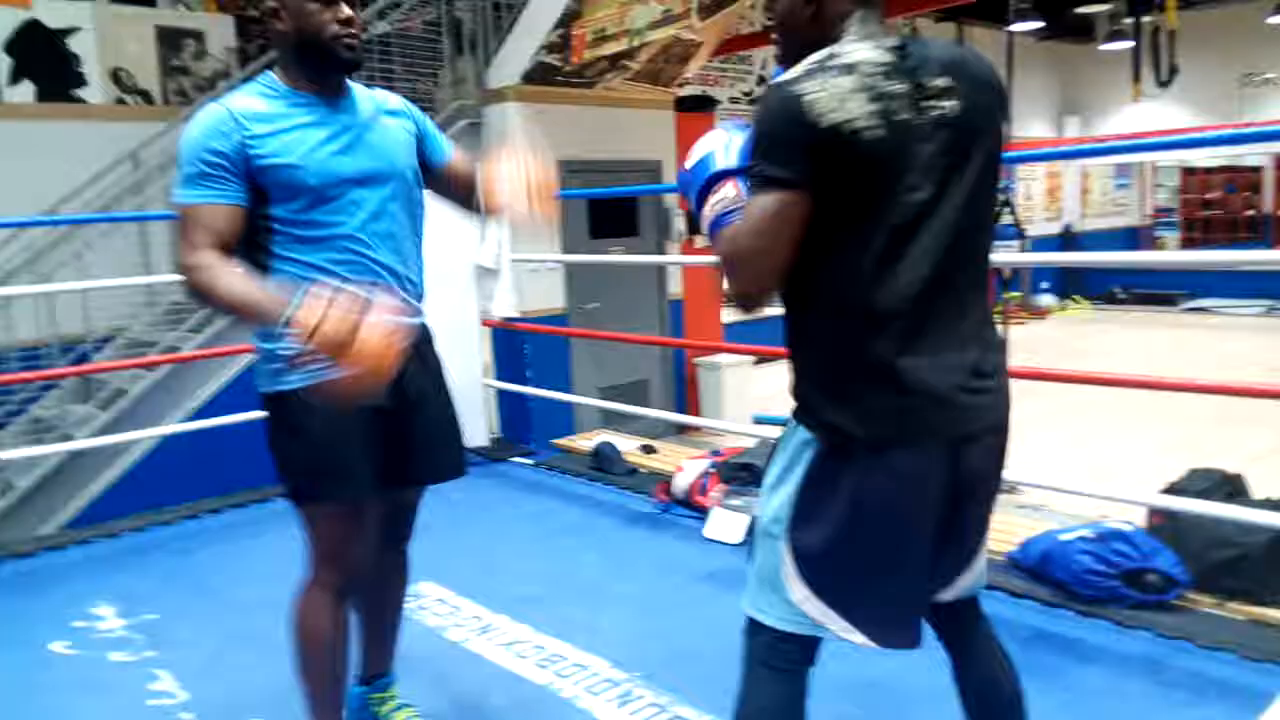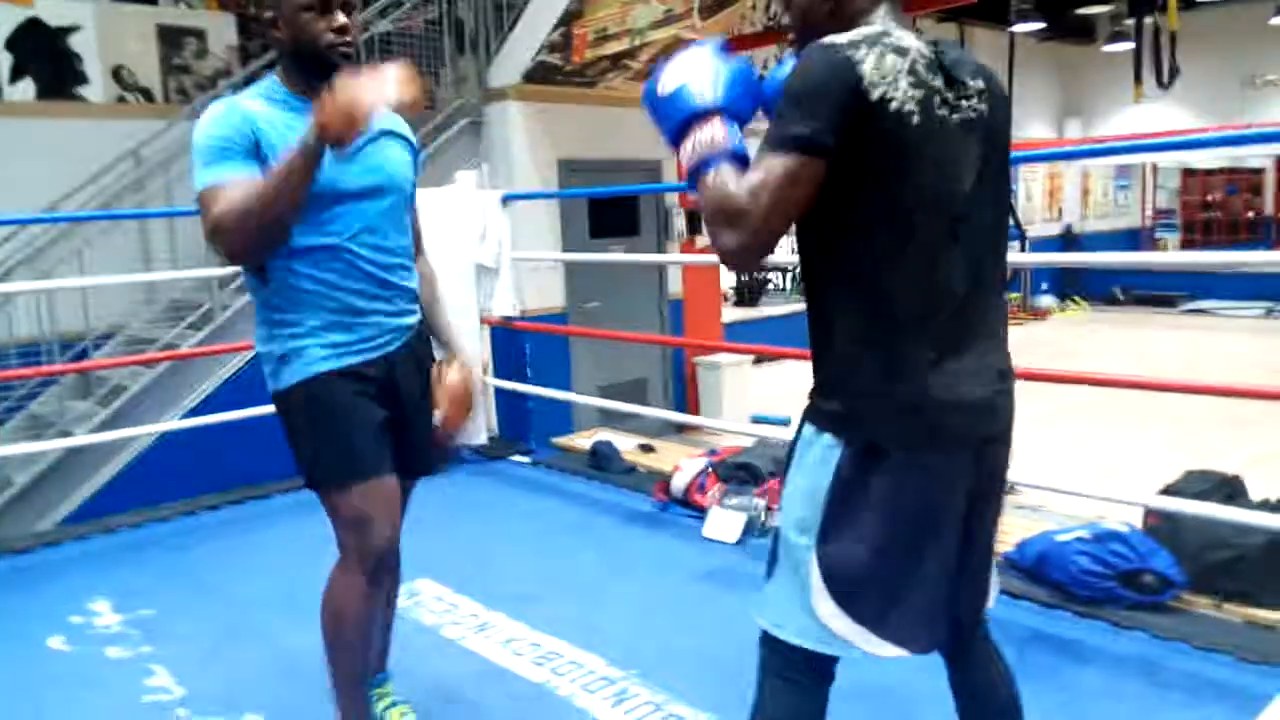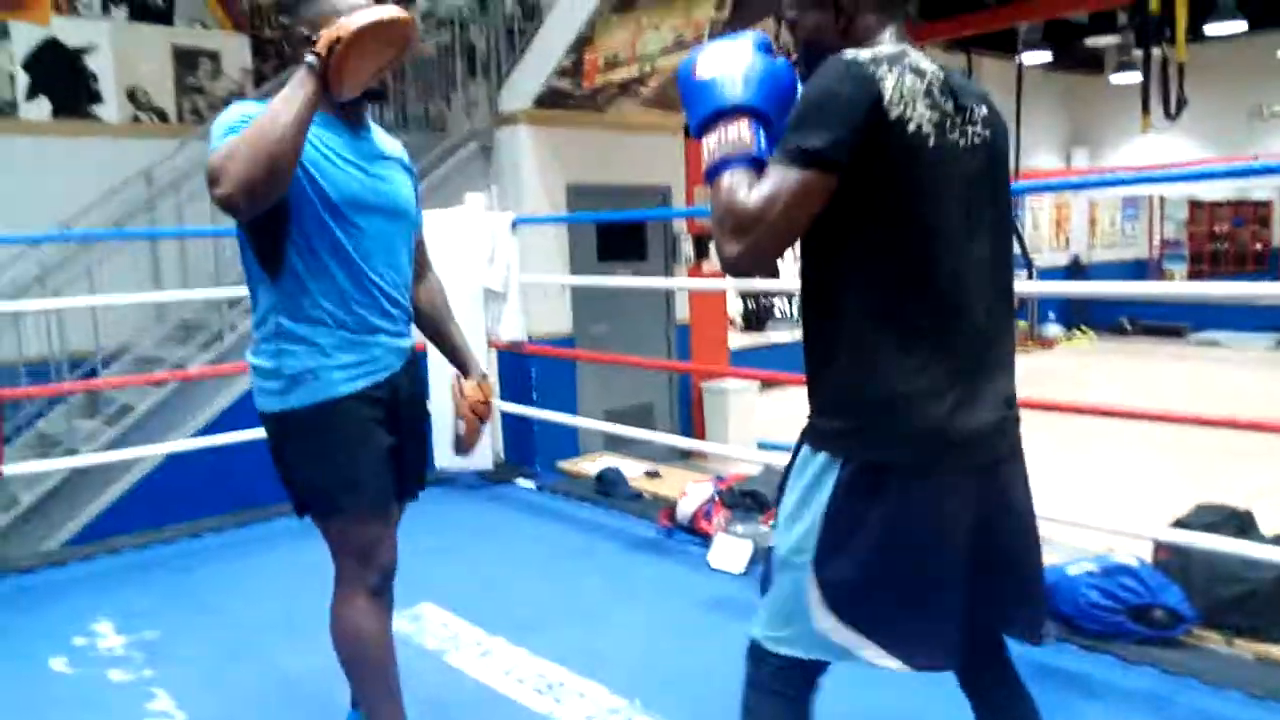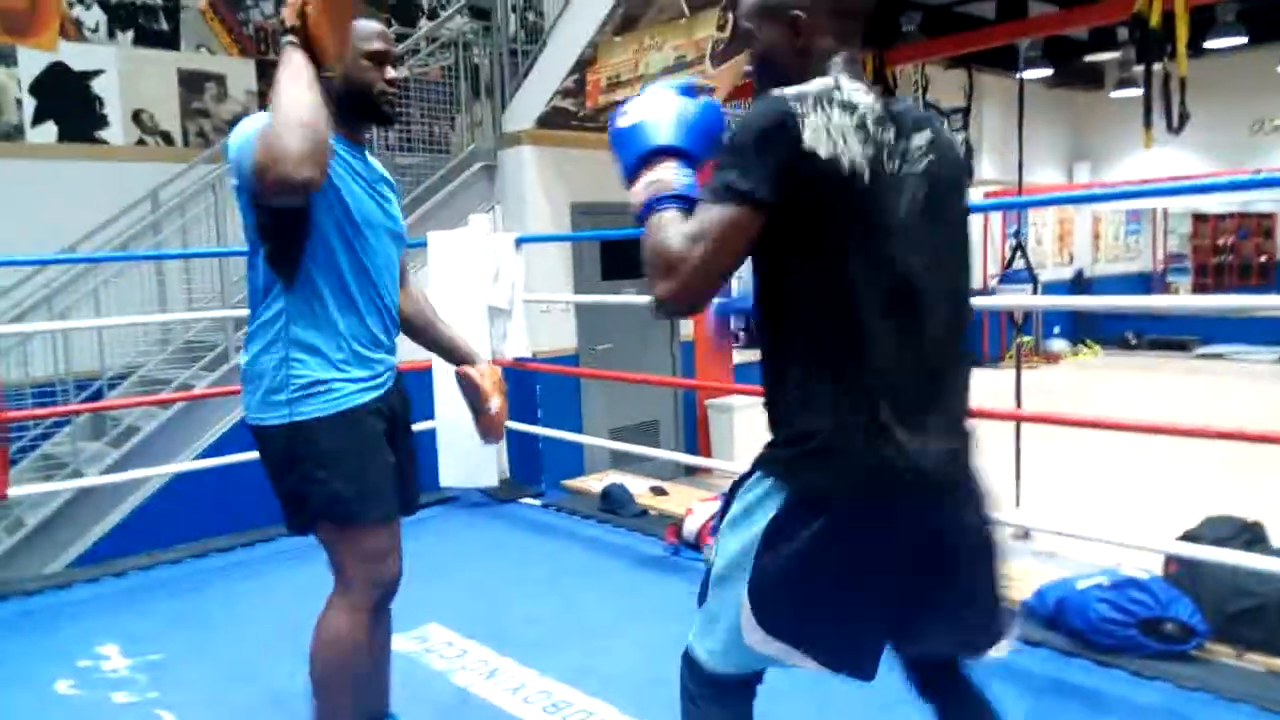
dt=0.2s
person 1, frame 1
left shoulder: (803, 98)
right shoulder: (972, 74)
left elbow: (751, 281)
left wrist: (723, 194)
left hip: (860, 418)
right hip: (973, 403)
left knee: (780, 637)
right knee: (957, 603)
person 1, frame 2
left shoulder: (835, 69)
right shoulder: (978, 83)
left elbow: (739, 234)
left wrist: (701, 127)
left hip: (874, 418)
right hip: (978, 409)
left knee: (796, 652)
right knee: (957, 623)
person 1, frame 3
left shoulder: (850, 85)
right shoulder: (977, 111)
left elbow: (749, 243)
left wrist: (726, 123)
left hip: (878, 441)
right hip: (981, 437)
right knee: (978, 648)
person 1, frame 4
left shoulder: (783, 122)
right shoulder: (932, 137)
left elbow: (677, 286)
left wrist: (659, 166)
left hip: (834, 472)
right hip: (931, 465)
person 2, frame 1
left shoulder: (395, 114)
right shoulder: (229, 125)
left elbow: (468, 184)
right elbow: (203, 261)
left wrist: (504, 182)
right wrist: (291, 311)
left hip: (406, 353)
right hip: (318, 371)
left knee: (392, 535)
right knee: (341, 559)
person 2, frame 2
left shoulder: (391, 124)
right shoulder: (239, 120)
right elbow: (232, 239)
left wrist: (446, 343)
right wrist: (317, 139)
left hip: (402, 351)
right hip: (319, 362)
left knee: (380, 537)
right knee: (370, 544)
person 2, frame 3
left shoulder: (392, 153)
right shoulder: (257, 123)
right elbow: (238, 191)
left wrist: (467, 365)
right wrist: (314, 70)
left hip: (393, 376)
right hip: (316, 385)
left knee: (369, 563)
right knee: (367, 569)
person 2, frame 4
left shoulder: (370, 171)
right shoulder: (268, 133)
right elbow: (290, 172)
left wrist: (464, 358)
right wrist: (296, 49)
left hip: (372, 390)
right hip: (310, 398)
left knee: (375, 575)
right knee: (367, 579)
